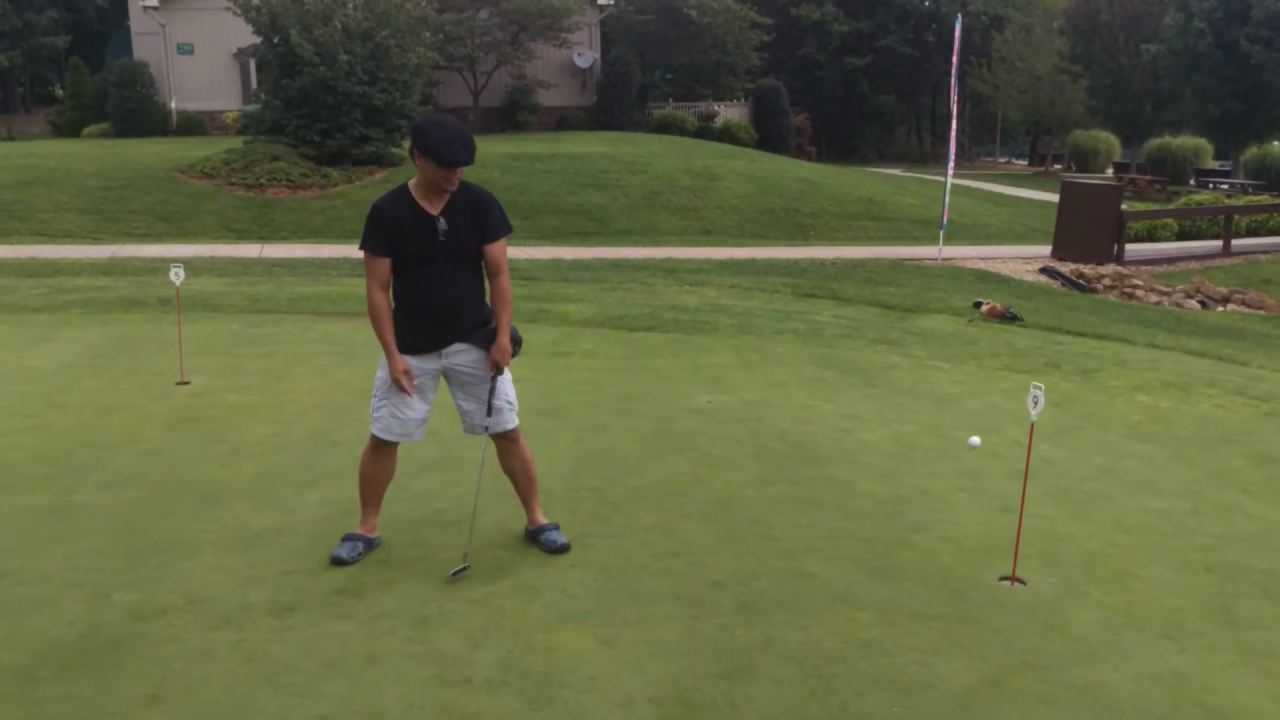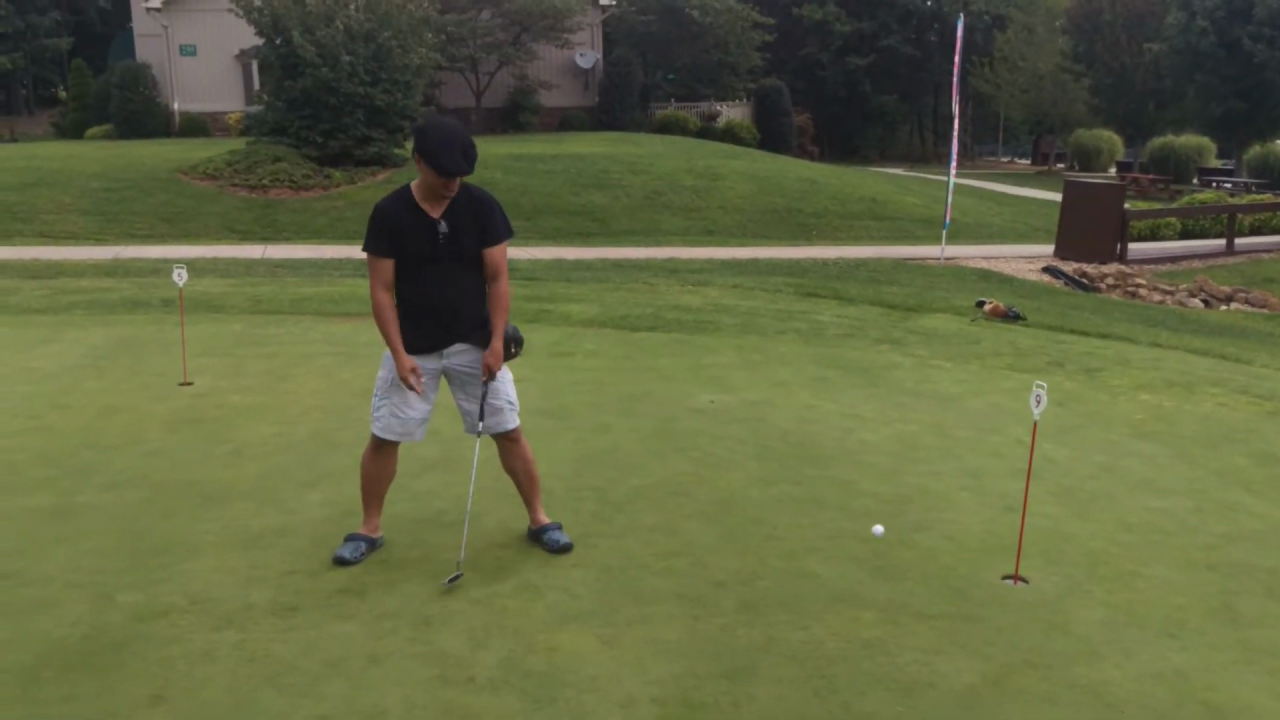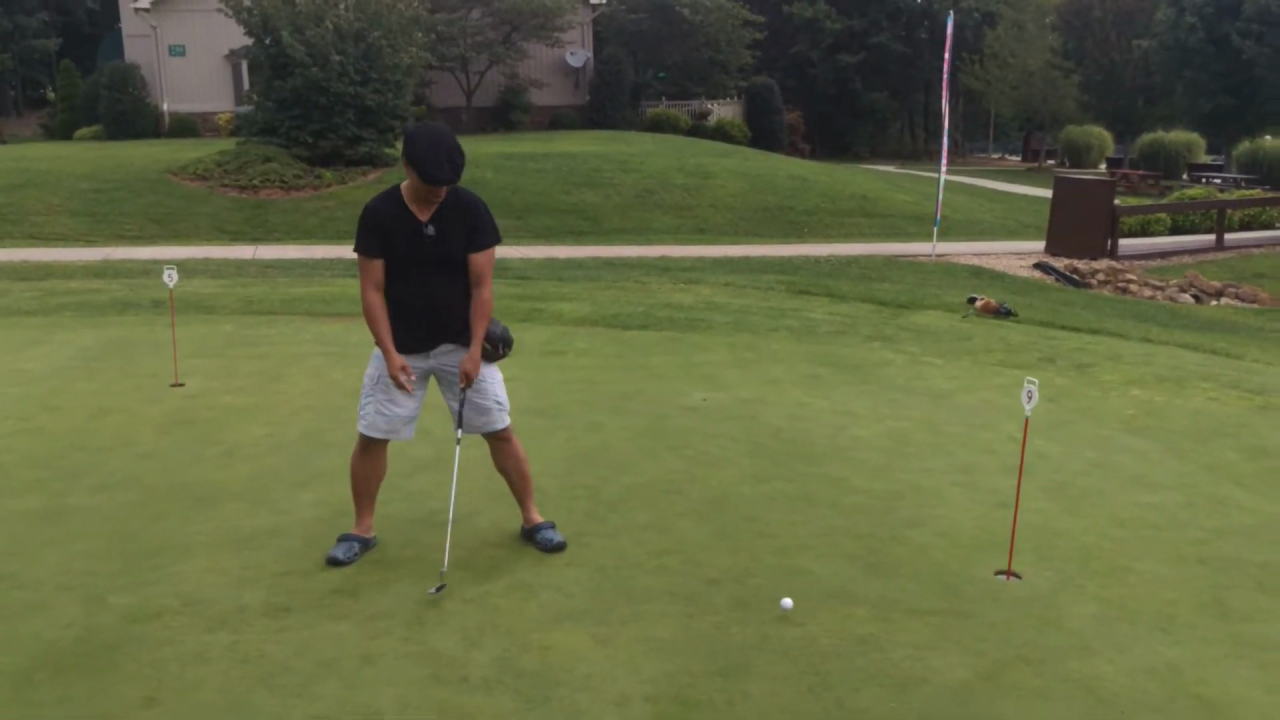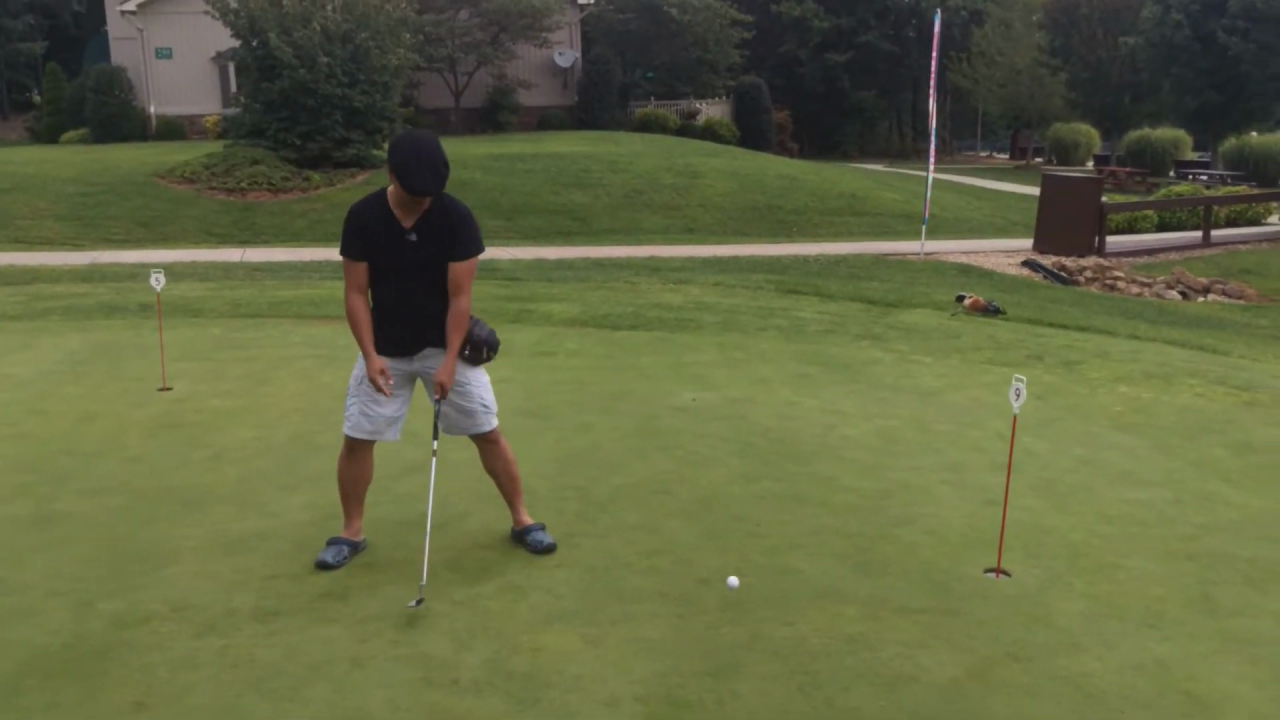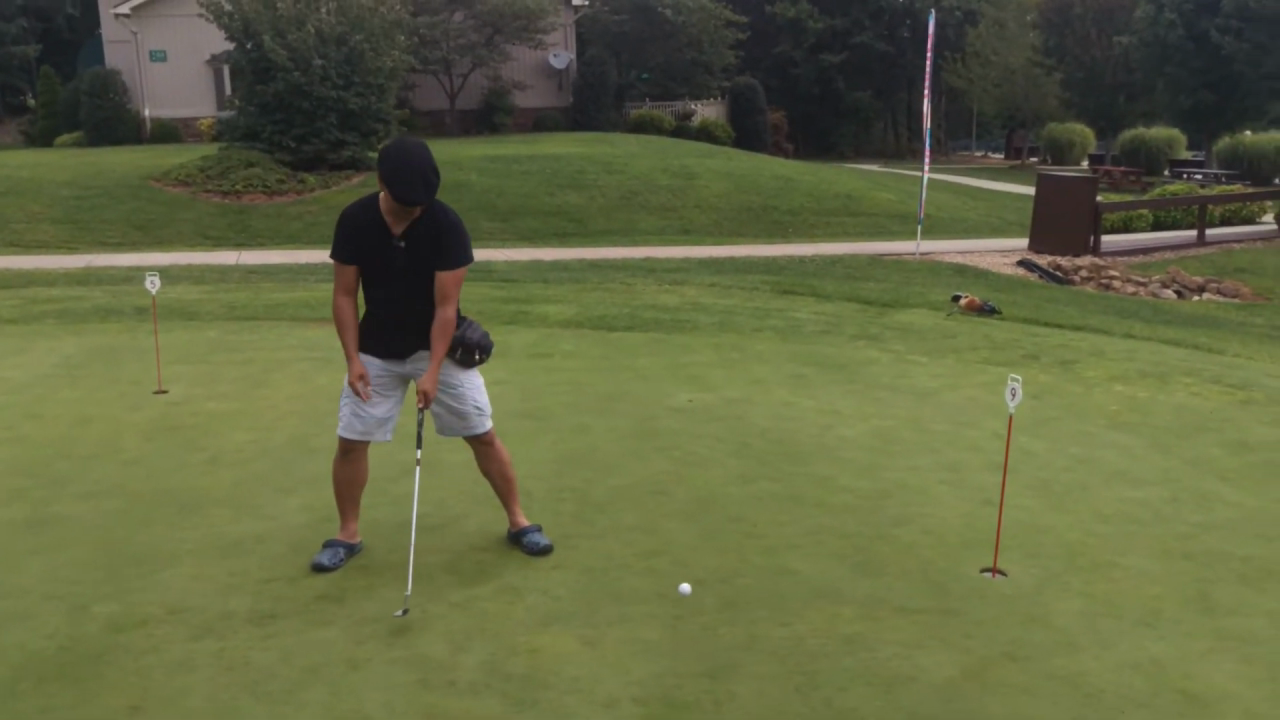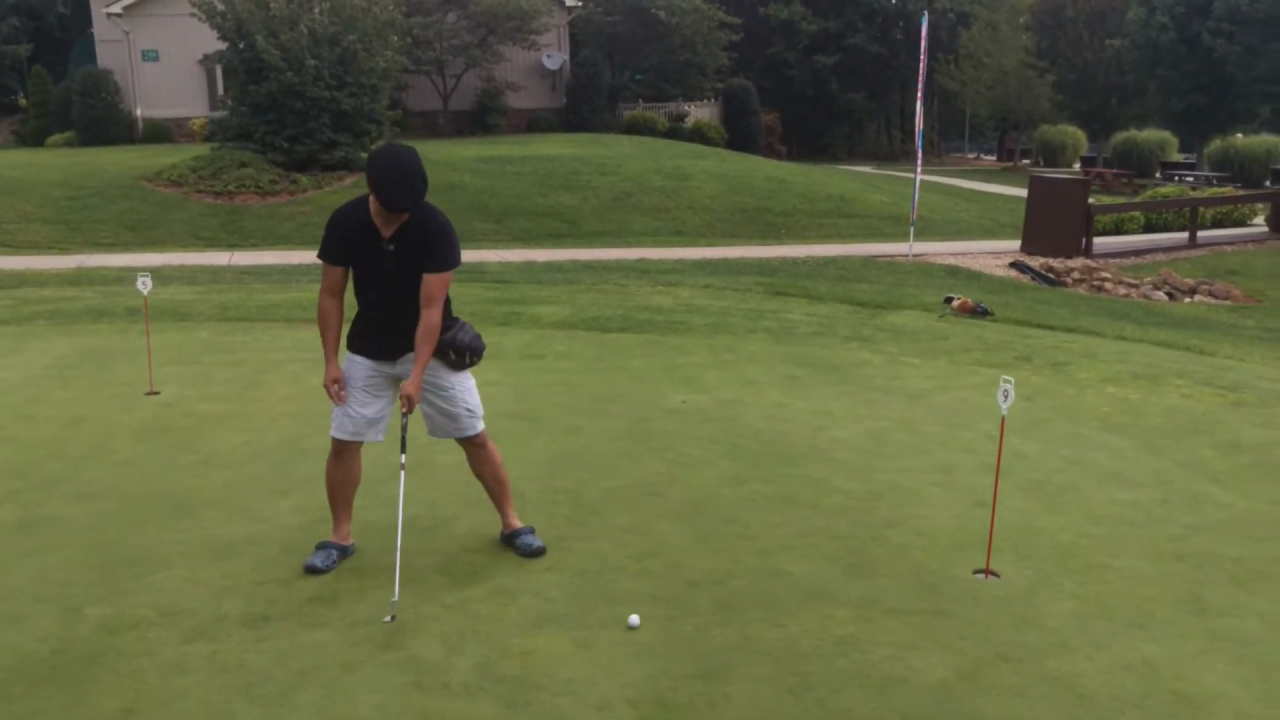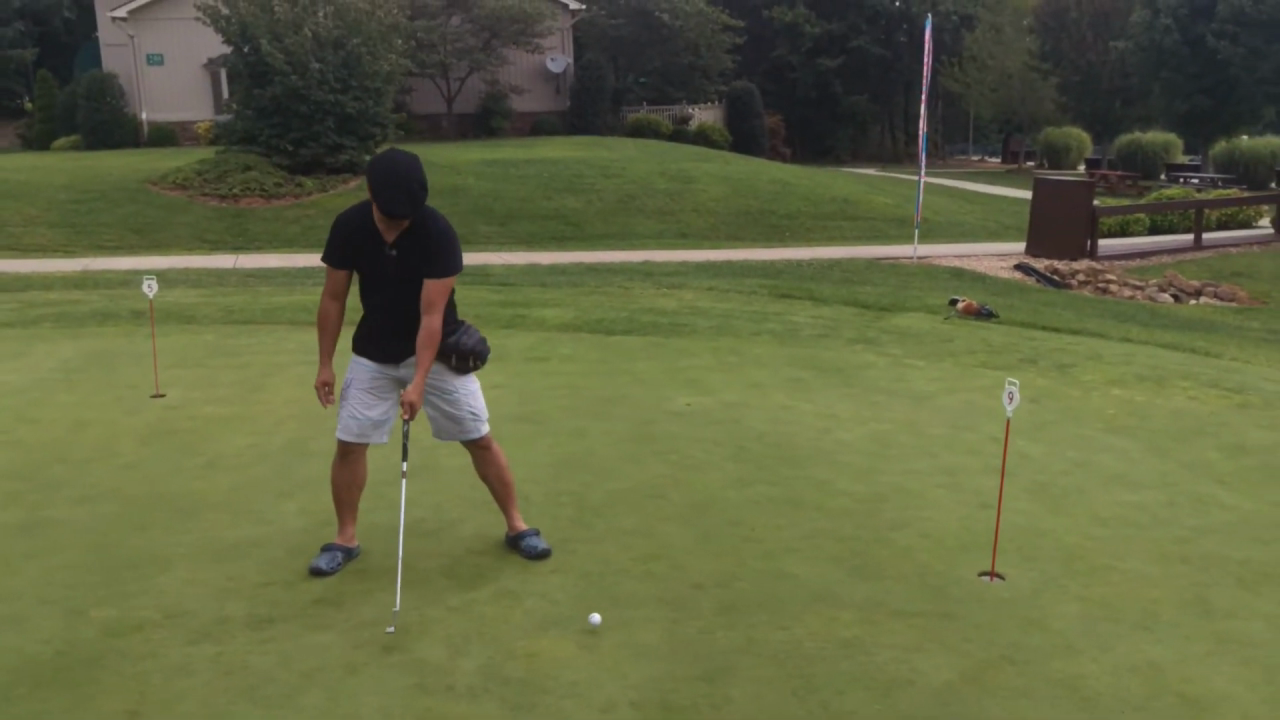
dt=0.1s
person 1, frame 1
left shoulder: (481, 204)
right shoulder: (387, 212)
left elbow: (499, 275)
right elbow: (378, 289)
left wrist: (502, 335)
right wrist: (393, 355)
left hip: (473, 342)
right hip: (410, 348)
left knee: (507, 431)
right knee: (383, 438)
left ankle: (536, 520)
right ankle: (367, 529)
person 1, frame 2
left shoulder: (482, 206)
right shoulder: (389, 212)
left elbow: (497, 279)
right elbow: (381, 290)
left wrist: (497, 341)
right wrist: (399, 354)
left hip: (473, 342)
right hip: (413, 348)
left knee: (509, 431)
right knee: (383, 438)
left ankle: (539, 519)
right ankle: (370, 529)
person 1, frame 3
left shoulder: (471, 210)
right shoulder: (378, 214)
left elbow: (481, 286)
right elbow: (372, 291)
left wrist: (475, 349)
right wrist: (390, 353)
left hip: (460, 341)
right hip: (401, 346)
left knee: (500, 431)
right knee: (371, 436)
left ankle: (532, 518)
right ankle: (362, 529)
person 1, frame 4
left shoulder: (455, 217)
right shoulder: (363, 217)
left elbow: (460, 296)
right elbow: (356, 293)
left wrist: (450, 360)
right wrist: (370, 356)
left hip: (444, 345)
right hip: (386, 348)
left knee: (487, 432)
right knee: (357, 438)
left ankle: (521, 520)
right ankle: (352, 532)
person 1, frame 5
left shoulder: (446, 224)
right shoulder: (355, 221)
left elbow: (446, 306)
right elbow: (345, 295)
left wrist: (432, 371)
right wrist: (353, 358)
left hip: (439, 347)
right hip: (377, 350)
left knee: (482, 435)
right knee: (351, 440)
left ankle: (518, 522)
right ankle: (348, 534)
person 1, frame 6
left shoulder: (436, 227)
right shoulder: (345, 223)
left elbow: (432, 309)
right elbow: (330, 296)
left wrist: (417, 375)
right wrist: (331, 361)
left hip: (432, 347)
right hip: (369, 351)
left knee: (474, 436)
right knee: (344, 440)
left ankle: (511, 523)
right ankle: (340, 536)
person 1, frame 7
left shoulder: (438, 233)
right shoulder: (348, 227)
left elbow: (432, 316)
right elbow: (333, 298)
left wrist: (418, 381)
right wrist: (325, 364)
left hip: (437, 351)
right hip: (374, 353)
left knee: (479, 439)
right knee: (349, 443)
left ankle: (516, 525)
right ankle: (345, 538)
